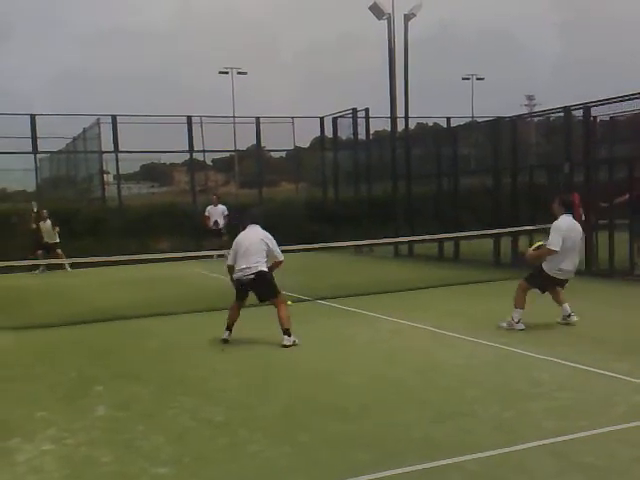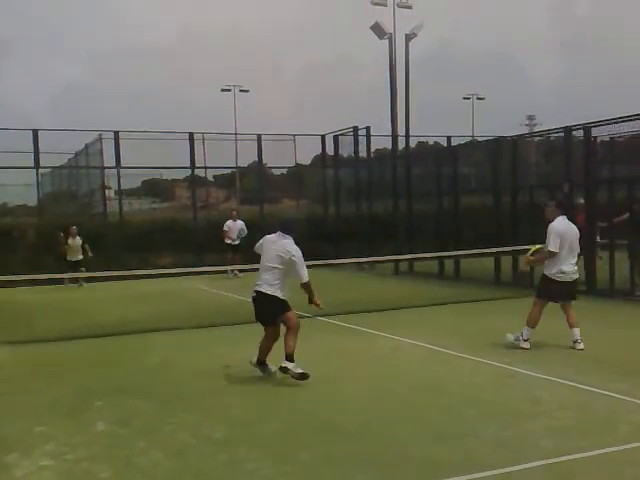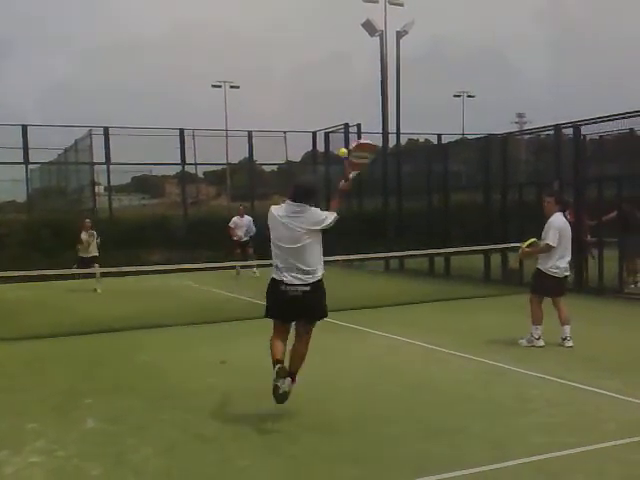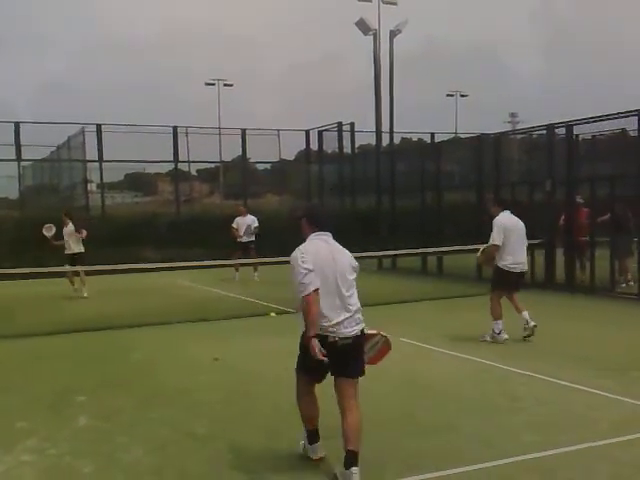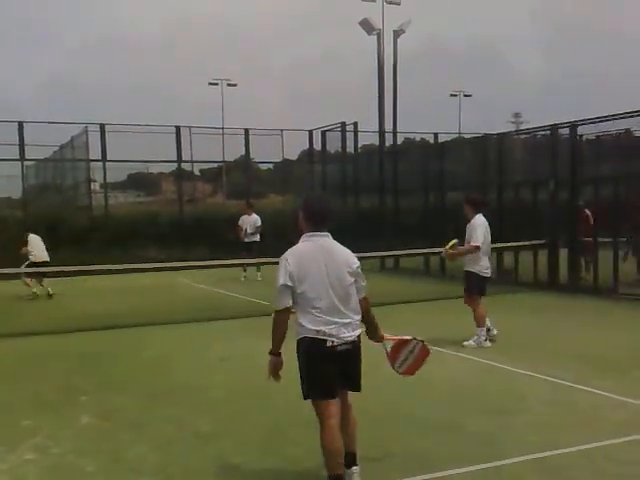
dt=0.7s
person 1, frame 1
left shoulder: (238, 238)
right shoulder: (265, 236)
left elbow: (230, 264)
right elbow: (279, 260)
left wrist: (234, 279)
right wrist: (268, 271)
left hip: (240, 276)
right hip: (258, 274)
left knee: (238, 303)
right knee: (280, 303)
left ankle: (227, 333)
right ankle: (287, 337)
person 1, frame 2
left shoulder: (268, 239)
right shoulder: (293, 250)
left elbow: (257, 249)
right elbow: (304, 280)
right wrist: (312, 297)
left hip: (263, 293)
right hip: (270, 296)
left knee: (293, 325)
right knee: (274, 332)
left ankle: (289, 363)
right ankle: (260, 362)
person 1, frame 3
left shoulder: (275, 213)
right shoulder: (316, 217)
right elbow: (333, 214)
right wrist: (341, 192)
left hip: (281, 285)
right hip: (310, 287)
left knee: (279, 335)
right knee: (303, 338)
left ankle: (279, 369)
right ankle: (289, 379)
person 1, frame 4
left shoulder: (303, 253)
right shoulder: (345, 253)
left elbow: (310, 298)
left wrist: (311, 336)
left hip: (321, 335)
right hip: (353, 332)
left knee: (305, 386)
right knee: (349, 400)
left ankle: (313, 444)
person 1, frame 5
left shoulder: (291, 258)
right shoulder: (347, 255)
left elbow: (282, 311)
right elbow: (363, 303)
left wrist: (275, 353)
right wrist: (375, 330)
left hip: (316, 343)
right hip: (349, 340)
left knee: (328, 417)
right knee: (343, 405)
person 2, frame 1
left shoulder: (559, 224)
right shoulder: (577, 226)
left elbow: (551, 250)
left wrist: (534, 254)
left hip: (552, 269)
right hip: (567, 269)
left knee: (522, 287)
right knee: (552, 288)
left ankle: (516, 322)
right ankle: (569, 315)
person 2, frame 2
left shoulder: (554, 226)
right shoulder: (573, 227)
left elbow: (552, 252)
left wrist: (534, 260)
left hip: (554, 275)
right hip: (571, 274)
left knee: (538, 305)
right knee: (567, 307)
left ankle: (524, 338)
right ankle: (577, 340)
person 2, frame 3
left shoulder: (553, 221)
right shoulder: (564, 222)
left elbow: (549, 246)
left wrist: (530, 252)
right wrist: (536, 248)
left hip: (547, 270)
right hip: (561, 270)
left knee: (535, 300)
right knee: (558, 302)
left ankle: (536, 337)
right ankle: (567, 337)
person 2, frame 4
left shoulder: (499, 220)
right shoulder: (518, 221)
left elbow: (495, 245)
left wrist: (483, 257)
left hip: (506, 266)
right hip: (521, 266)
left knee: (495, 297)
right knee: (511, 295)
left ankle: (498, 332)
right ankle: (528, 322)
person 2, frame 5
left shoulder: (478, 222)
right shoulder: (476, 222)
left elbow: (475, 247)
left wrist: (455, 253)
right wrist: (460, 249)
left hip: (477, 270)
right hip: (473, 269)
left knee: (475, 302)
right knee: (470, 300)
left ankle: (482, 338)
right ankle: (489, 329)
